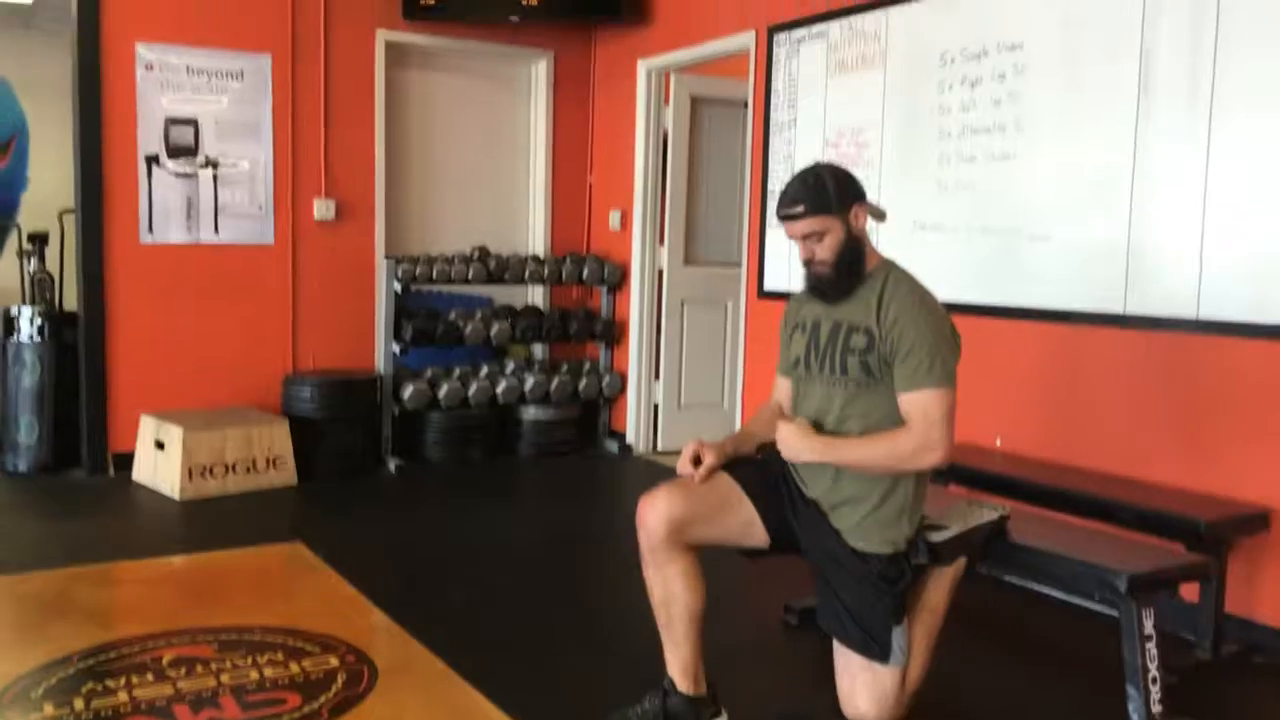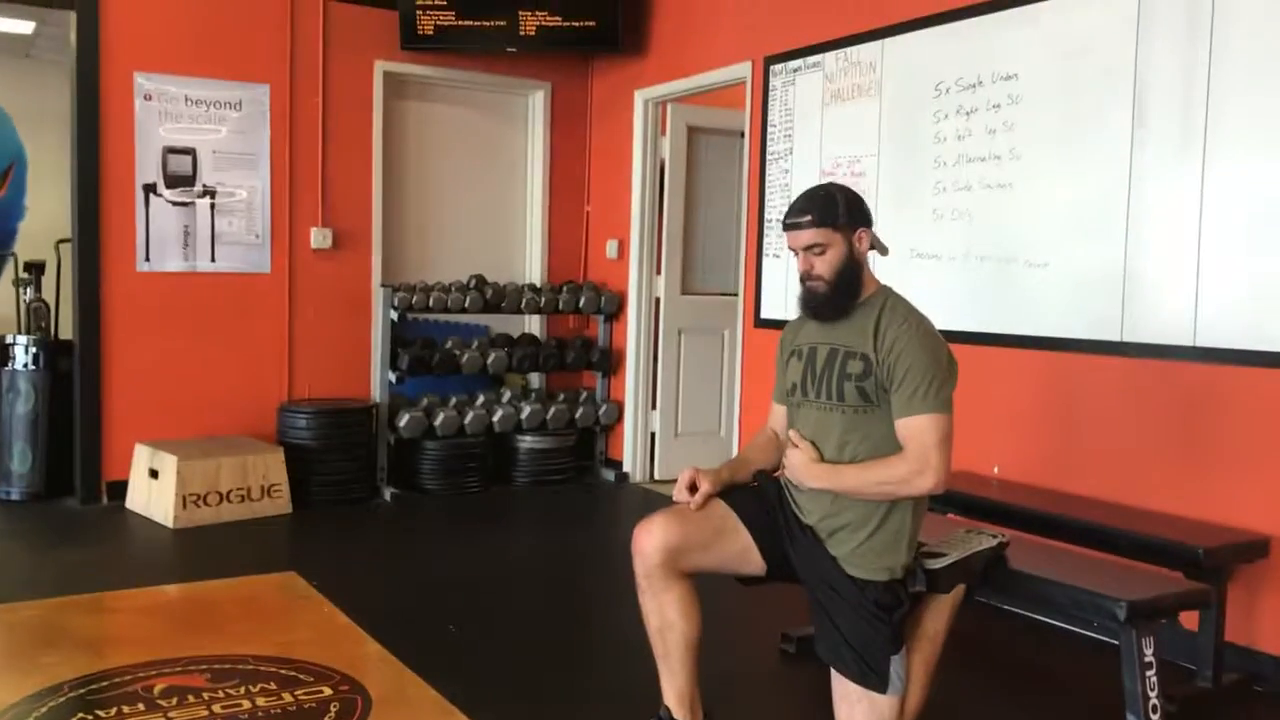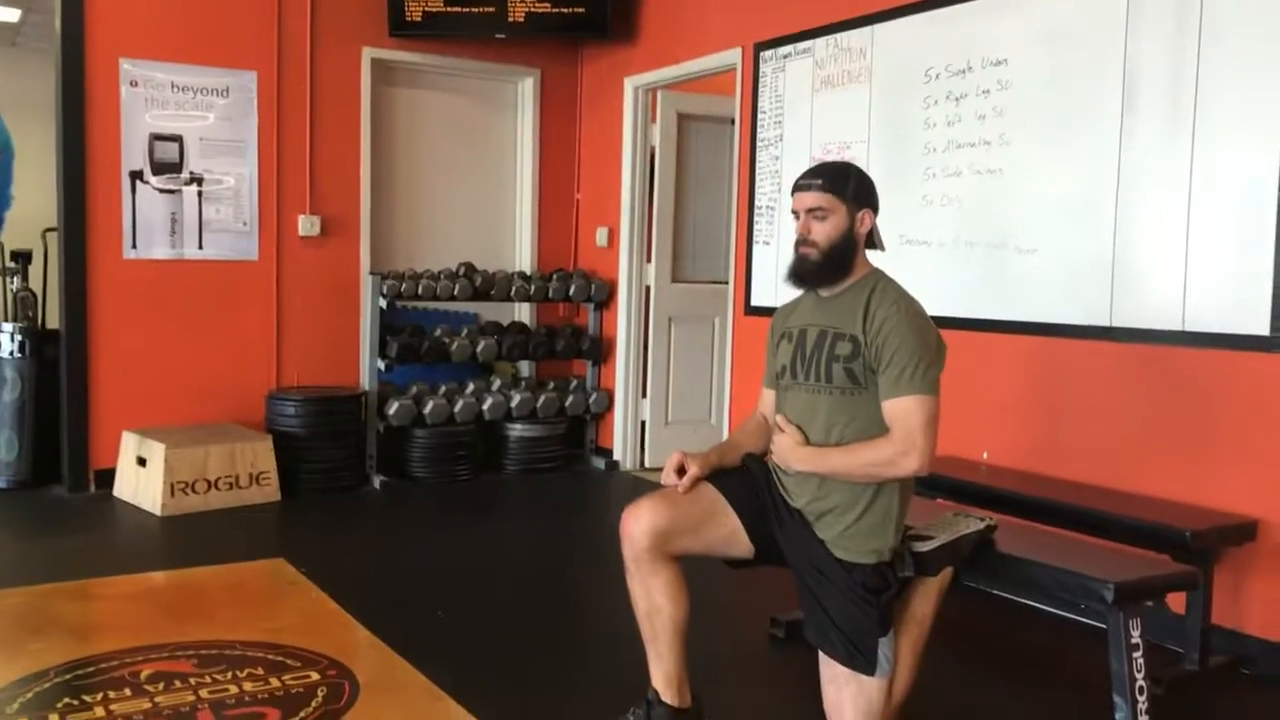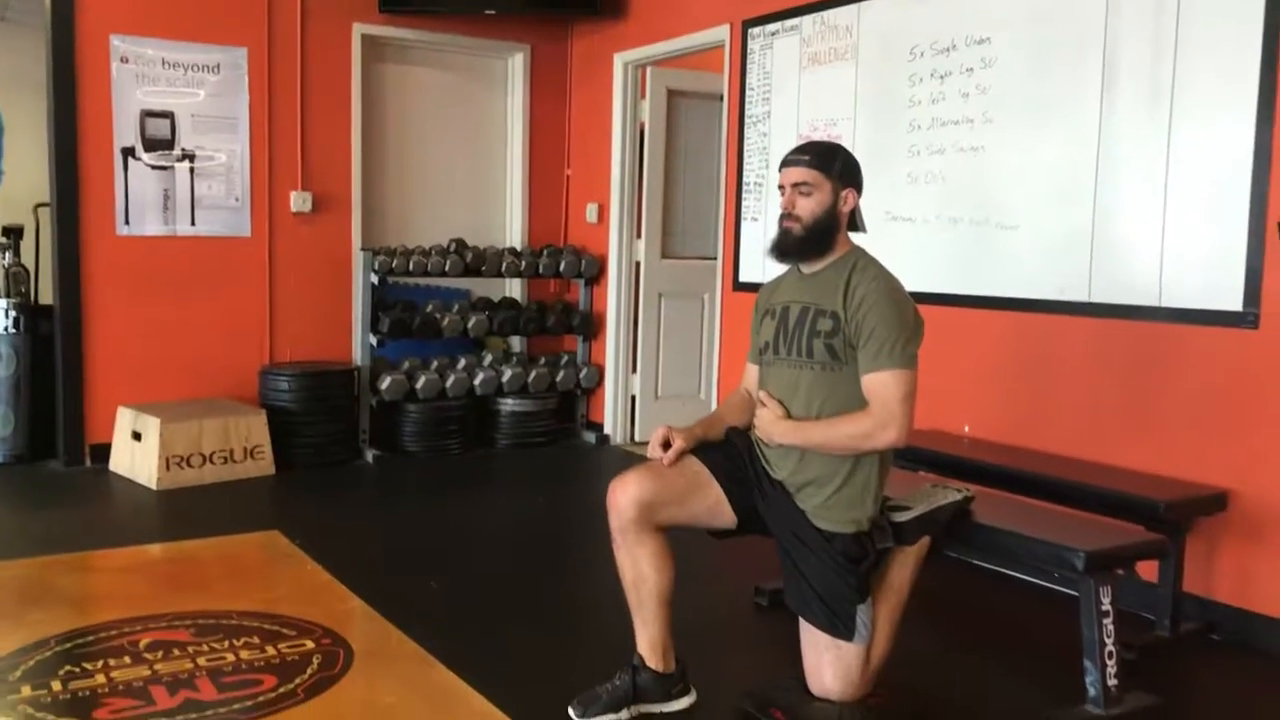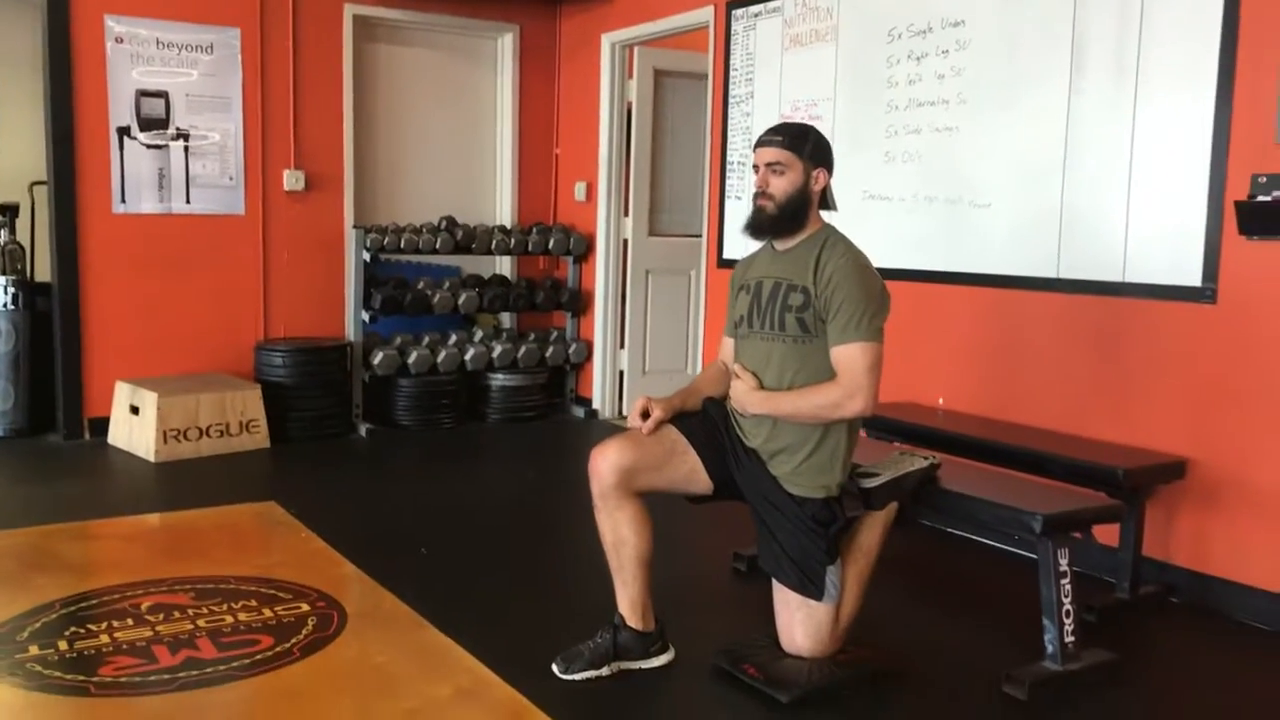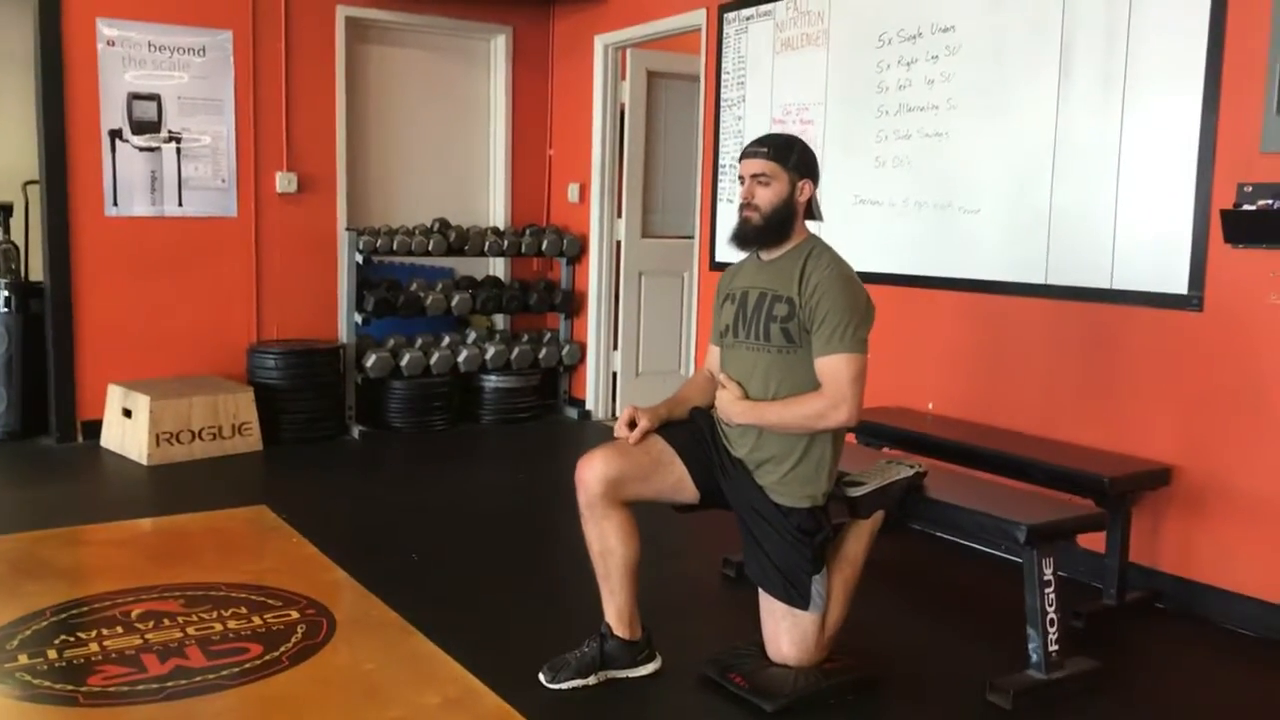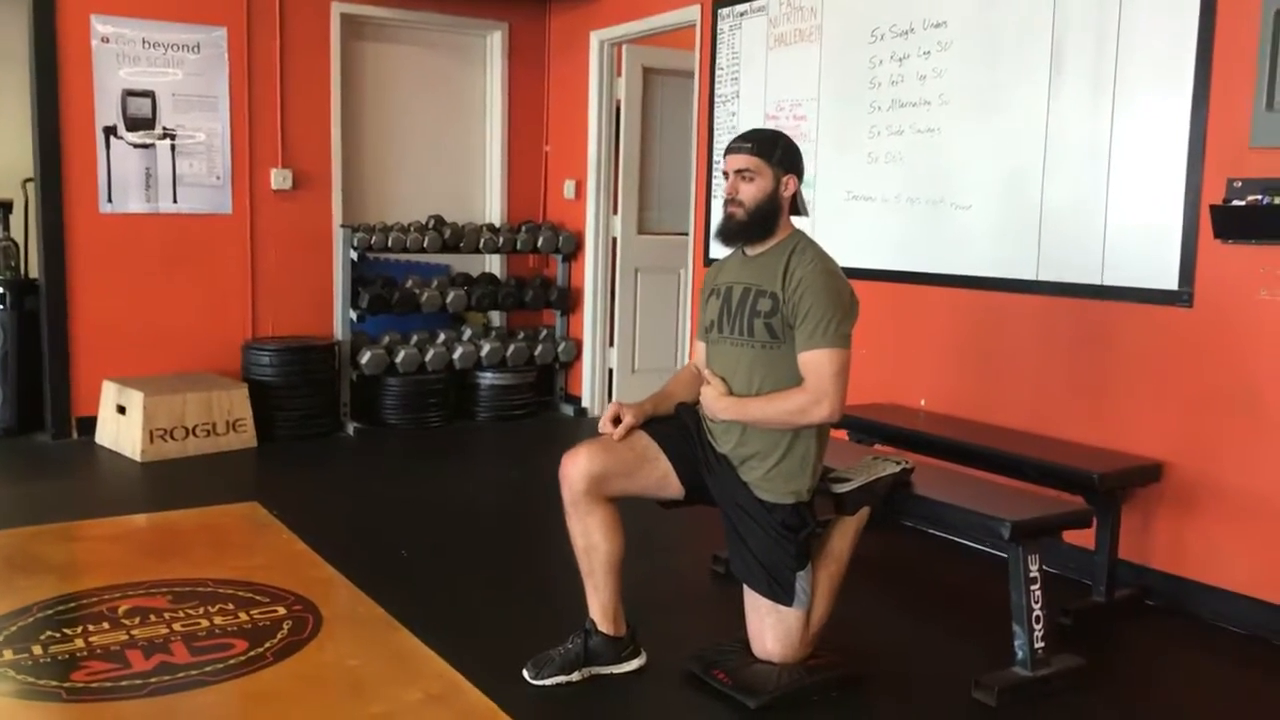
dt=0.4s
person 1, frame 1
left shoulder: (910, 311)
right shoulder: (805, 304)
left elbow: (929, 446)
left wrist: (814, 446)
right wrist: (725, 447)
left hip: (865, 520)
right hip: (794, 484)
right knee: (658, 516)
left ankle: (935, 570)
person 1, frame 2
left shoulder: (906, 335)
right shoulder: (798, 333)
left elbow: (926, 471)
left wrist: (816, 472)
right wrist: (723, 474)
left hip: (859, 548)
right hip: (789, 509)
right knee: (654, 543)
left ankle: (938, 593)
person 1, frame 3
left shoulder: (894, 317)
right shoulder: (789, 317)
left elbow: (911, 453)
left wrist: (802, 456)
right wrist: (711, 457)
left hip: (847, 529)
right hip: (776, 492)
right knee: (643, 526)
left ankle: (925, 579)
person 1, frame 4
left shoulder: (874, 293)
right shoulder: (774, 293)
left elbow: (889, 426)
left wrist: (783, 430)
right wrist: (695, 431)
left hip: (828, 498)
right hip: (759, 466)
right knee: (628, 498)
left ankle: (903, 541)
person 1, frame 5
left shoulder: (842, 269)
right shoulder: (749, 268)
left elbow: (856, 396)
left wrist: (756, 400)
right wrist: (673, 402)
left hip: (799, 464)
right hip: (734, 434)
left knee: (808, 647)
right knee: (609, 464)
left ankle: (873, 512)
right ankle: (638, 634)
person 1, frame 6
left shoulder: (827, 280)
right shoulder: (736, 277)
left elbow: (841, 407)
left wrist: (742, 409)
right wrist: (660, 411)
left hip: (785, 475)
right hip: (720, 442)
left knee: (794, 656)
right knee: (596, 475)
left ankle: (861, 517)
right ankle: (626, 643)
person 1, frame 7
left shoulder: (811, 275)
right shoulder: (723, 270)
left elbow: (823, 403)
left wrist: (724, 406)
right wrist: (643, 406)
left hip: (769, 470)
right hip: (707, 438)
left knee: (780, 653)
right knee: (580, 471)
left ankle: (847, 513)
right ankle: (609, 639)
